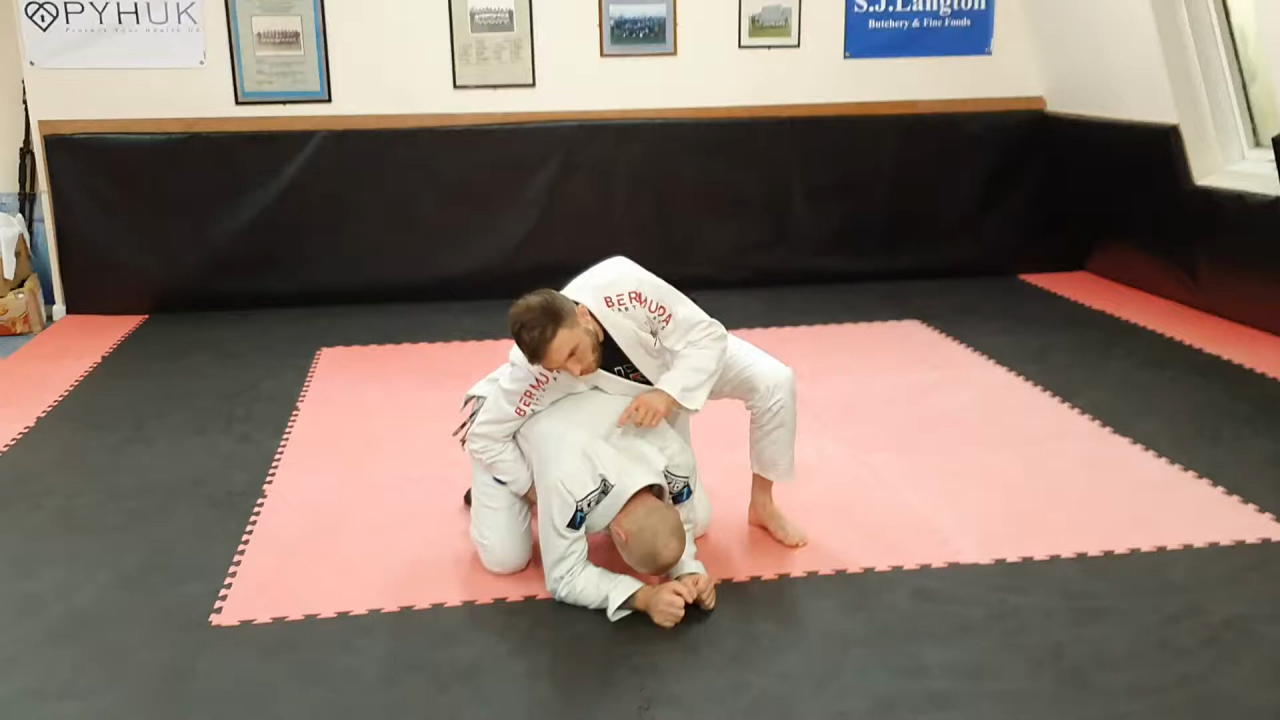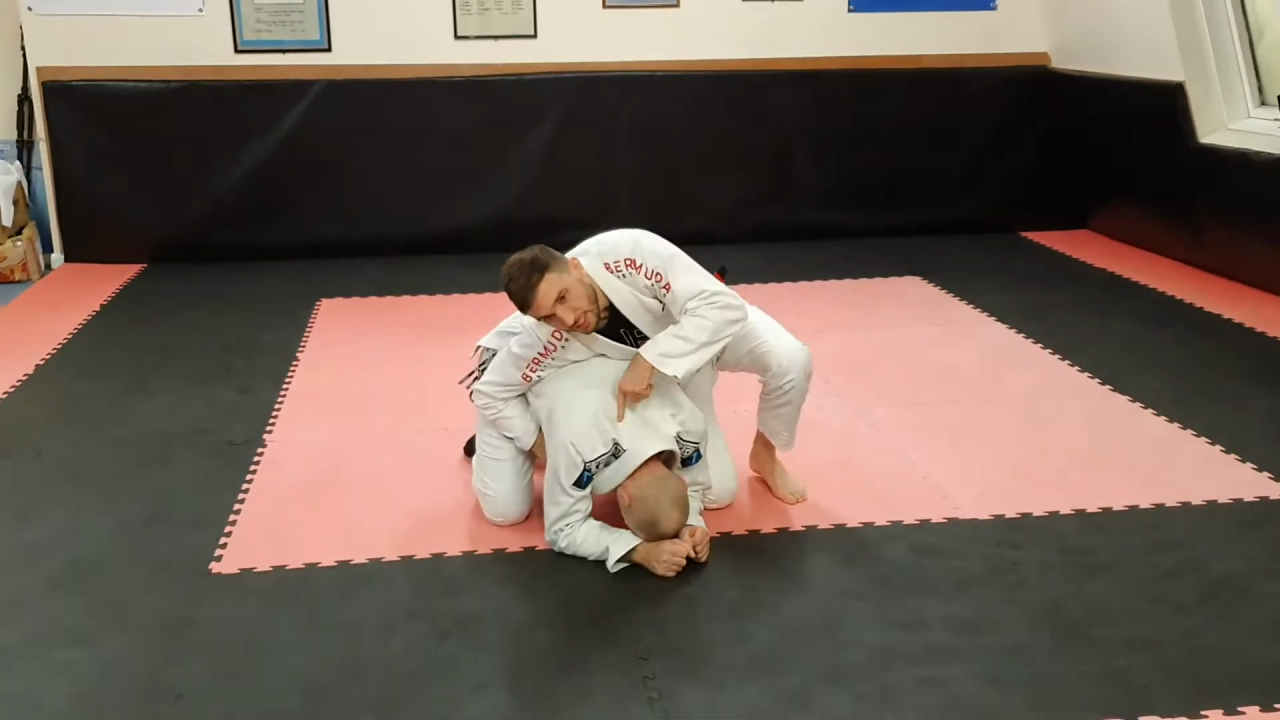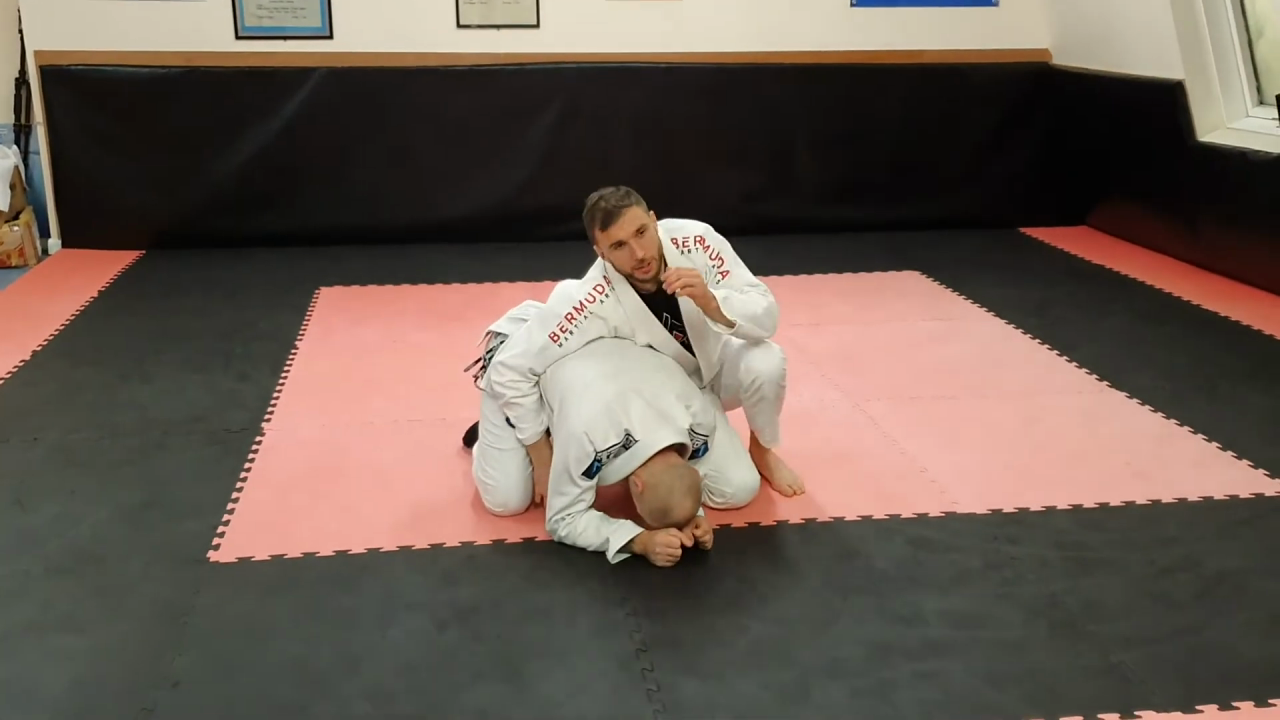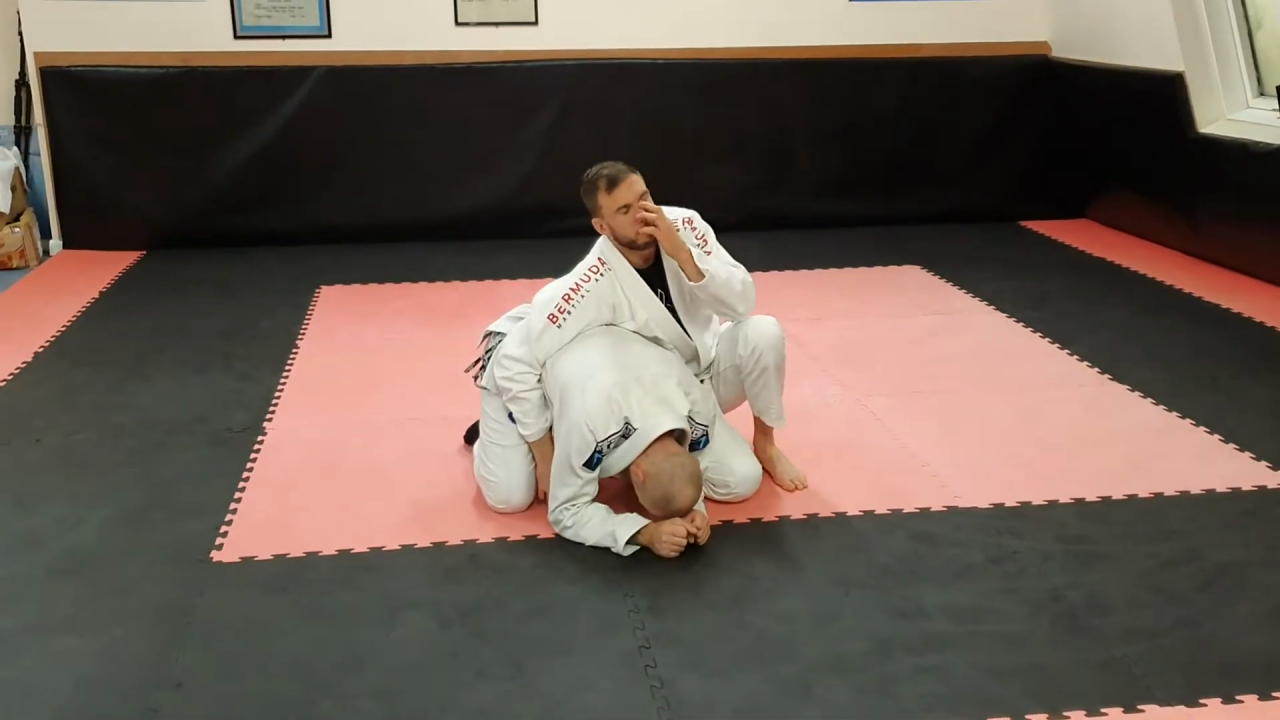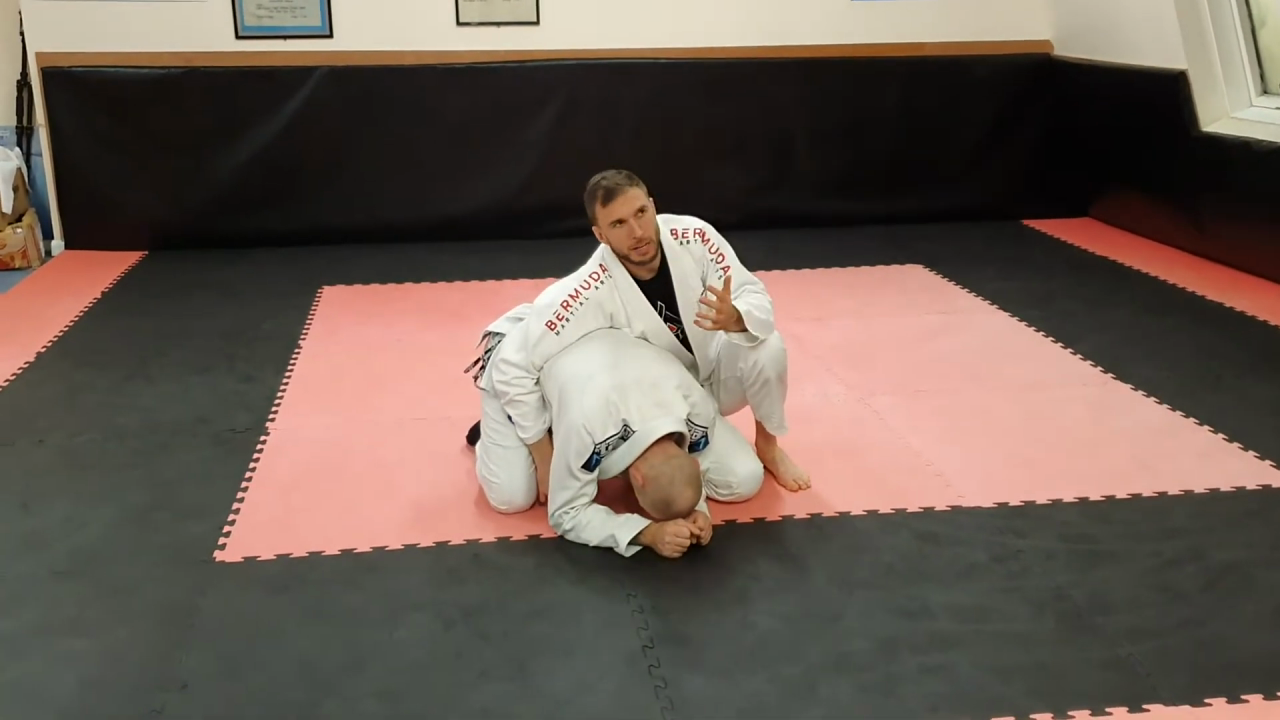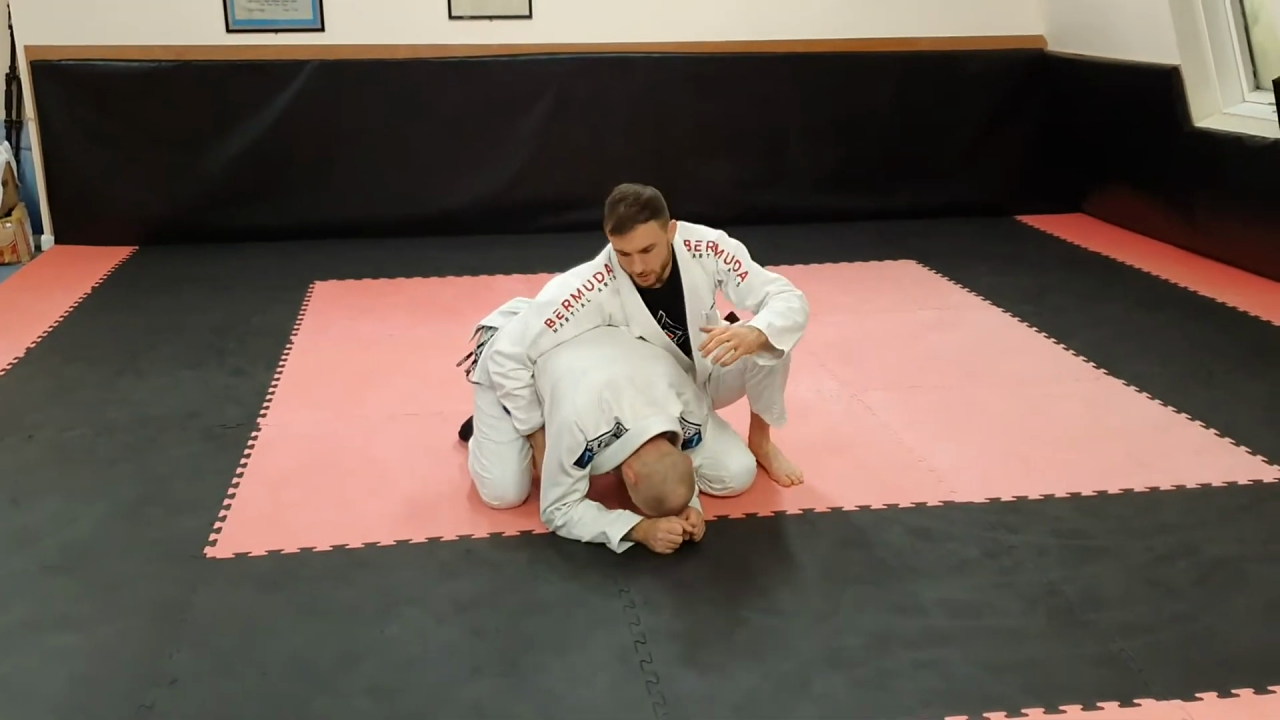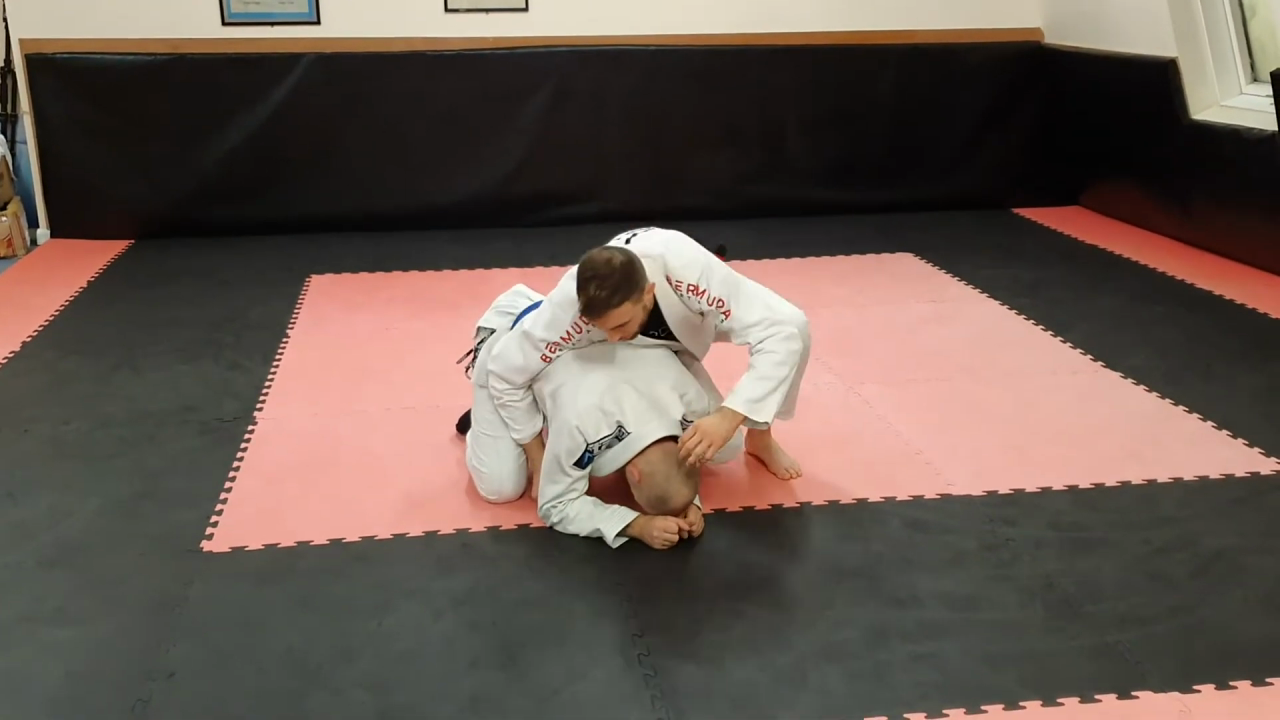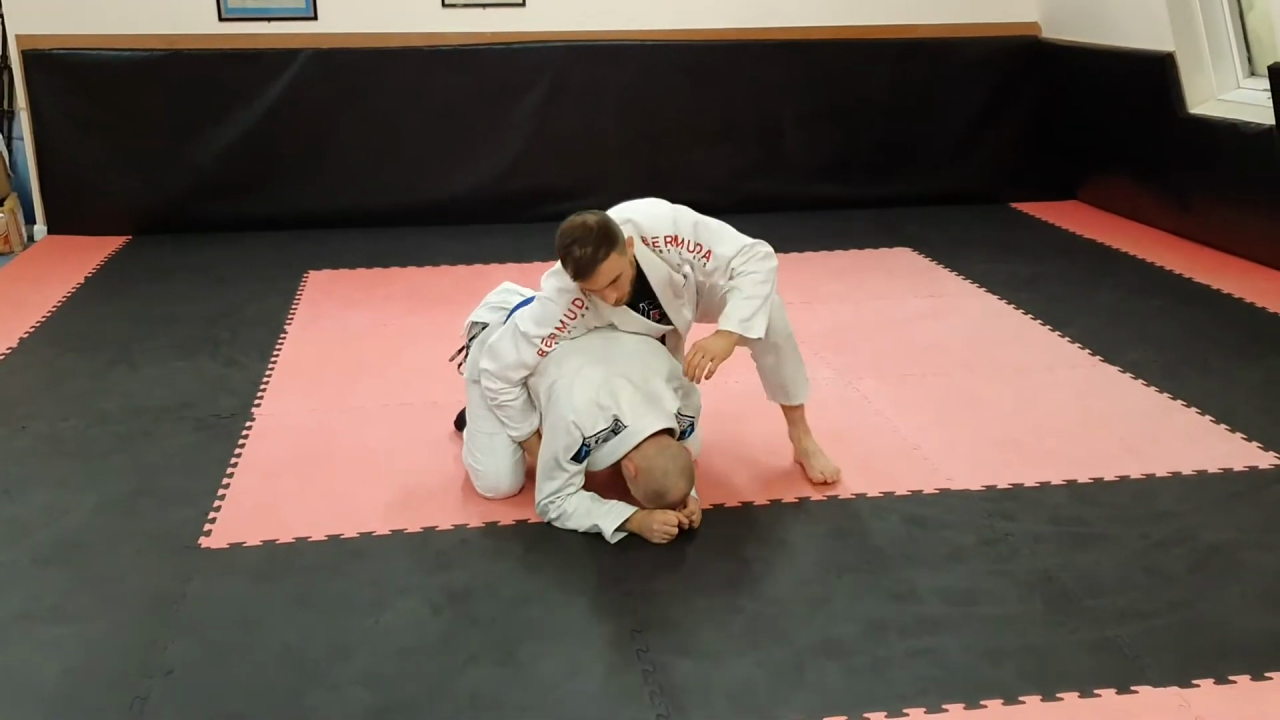
dt=0.5s
person 1, frame 1
left shoulder: (624, 284)
right shoulder: (534, 372)
left elbow: (707, 335)
right elbow: (483, 437)
left wrist: (668, 393)
left hip: (679, 360)
right hip: (631, 401)
left knee: (774, 381)
left ankle: (762, 505)
person 1, frame 2
left shoulder: (631, 252)
right shoulder: (548, 338)
left elbow: (723, 307)
right elbow: (489, 394)
left wrist: (648, 361)
left hip: (715, 326)
right hip: (654, 378)
left knee: (791, 362)
right knee: (714, 490)
left ankle: (764, 455)
person 1, frame 3
left shoulder: (695, 239)
right shoulder: (594, 301)
left elbow: (765, 314)
right elbow: (509, 370)
left wrist: (710, 301)
right wrist: (543, 459)
left hip: (716, 361)
left knee: (765, 363)
left ankle: (762, 452)
person 1, frame 4
left shoulder: (685, 225)
right shoulder: (591, 285)
left elbow: (741, 303)
right elbow: (513, 365)
left wrist: (682, 253)
right wrist: (546, 455)
left hip: (711, 365)
left knee: (763, 332)
right knee: (735, 482)
left ankle: (765, 443)
person 1, frame 5
left shoulder: (693, 237)
right shoulder: (589, 292)
left elbow: (756, 297)
right elbow: (512, 369)
left wrist: (735, 318)
right wrist: (545, 460)
left hip: (712, 369)
left knee: (766, 348)
left ankle: (767, 444)
person 1, frame 6
left shoulder: (706, 247)
right shoulder: (589, 288)
left elbow: (789, 299)
right elbow: (505, 357)
left wrist: (752, 335)
right wrist: (541, 446)
left hip: (706, 369)
left knee: (770, 345)
left ankle: (760, 440)
person 1, frame 7
left shoulder: (691, 272)
right shoulder: (570, 311)
left elbow: (783, 331)
right elbow: (503, 373)
left wrist: (729, 416)
right wrist: (538, 459)
right hip: (650, 341)
left knee: (792, 329)
right knee: (710, 449)
left ankle: (760, 439)
person 1, frame 8
left shoulder: (661, 226)
right shoulder: (561, 297)
left elbow: (755, 257)
right elbow: (498, 373)
left wrist: (727, 335)
right wrist: (537, 450)
left hip: (681, 283)
right hip: (637, 333)
left knee: (768, 313)
left ankle: (800, 435)
person 2, frame 1
left shoulder: (677, 458)
right shoulder: (564, 482)
left elbow: (683, 523)
right elbow: (564, 579)
left wrist: (689, 572)
right wrist: (644, 598)
right knee: (503, 559)
person 2, frame 2
left shoulder: (687, 424)
right shoulder: (575, 442)
left elbow: (692, 483)
right elbow: (563, 530)
left wrist: (691, 525)
right wrist: (643, 551)
person 2, frame 3
left shoulder: (700, 420)
right shoulder: (586, 431)
right elbow: (562, 518)
left wrist: (692, 517)
right wrist: (641, 541)
right knee: (506, 499)
right ankle: (490, 426)
person 2, frame 4
left shoulder: (698, 406)
right shoulder: (587, 422)
left elbow: (678, 468)
right elbow: (566, 512)
left wrist: (693, 509)
right wrist: (645, 533)
right knee: (508, 497)
right ankle: (488, 431)
person 2, frame 5
left shoulder: (697, 409)
right shoulder: (585, 425)
left elbow: (684, 469)
right elbow: (566, 514)
left wrist: (696, 510)
right wrist: (648, 533)
right knee: (511, 498)
right ankle: (492, 432)
person 2, frame 6
left shoulder: (691, 406)
right shoulder: (578, 420)
left elbow: (683, 462)
right elbow: (559, 510)
left wrist: (689, 507)
right wrist: (640, 529)
right knee: (503, 494)
right ankle: (484, 427)
person 2, frame 7
left shoulder: (693, 401)
right shoulder: (581, 423)
left elbow: (687, 461)
right elbow: (556, 507)
left wrist: (688, 504)
right wrist: (638, 525)
right knee: (501, 488)
right ankle: (483, 420)
person 2, frame 8
left shoulder: (684, 395)
right shoulder: (576, 415)
left elbow: (673, 460)
right elbow: (553, 502)
left wrist: (685, 495)
right wrist: (636, 520)
right knee: (497, 485)
right ankle: (477, 418)
